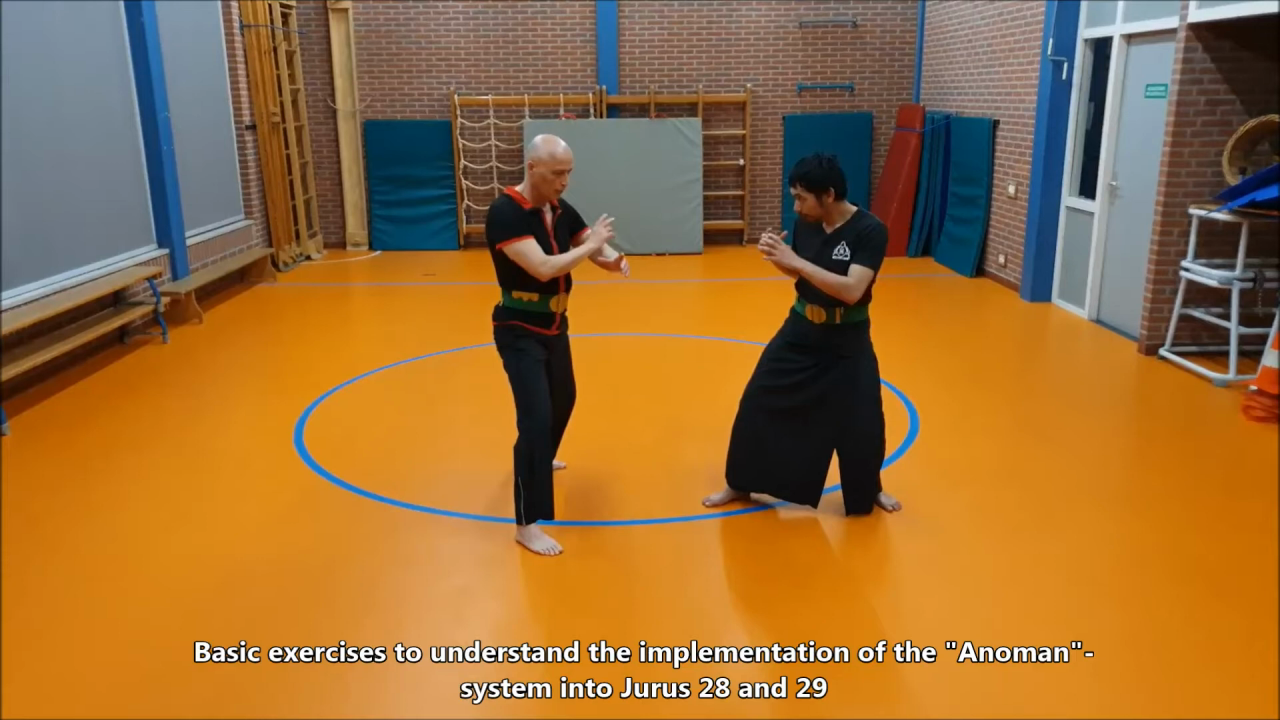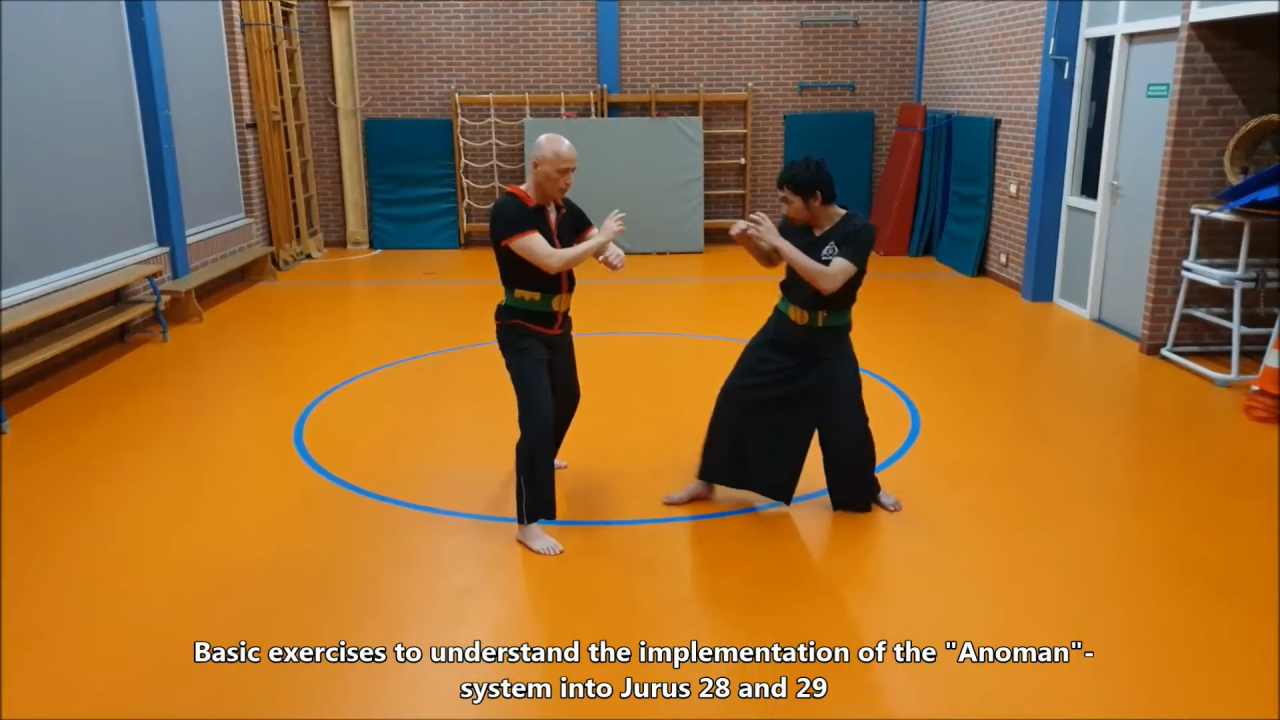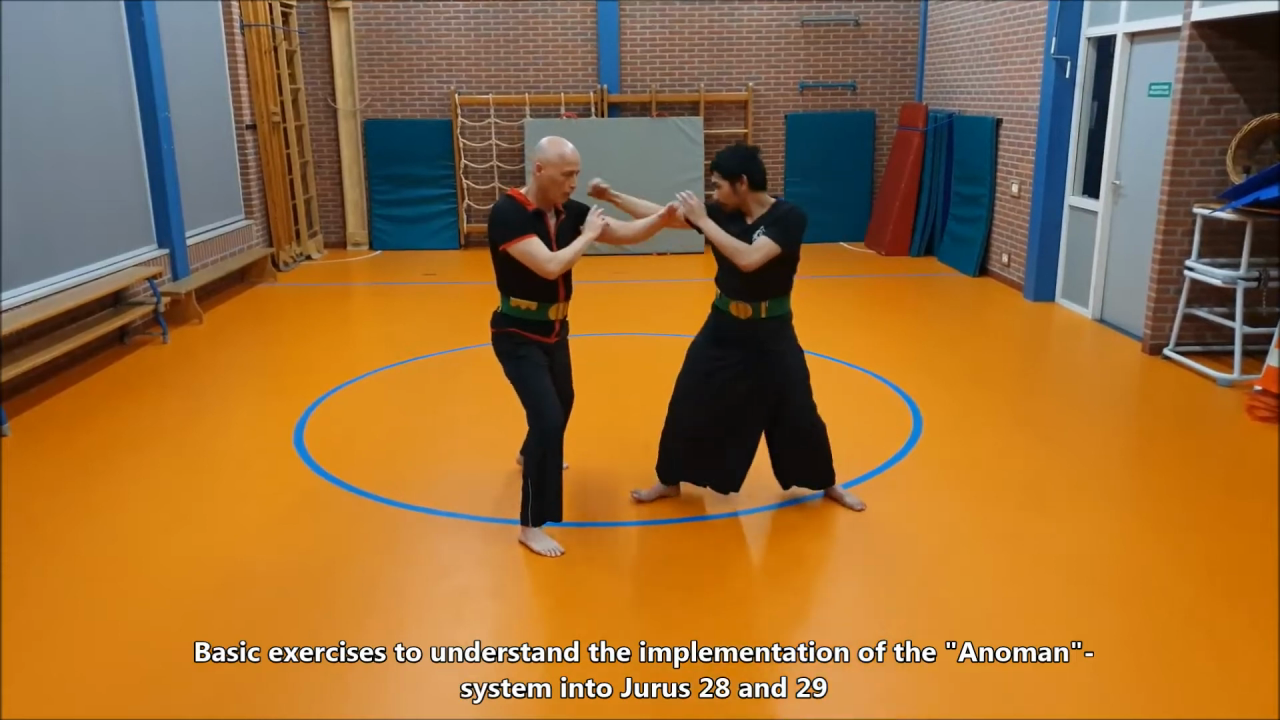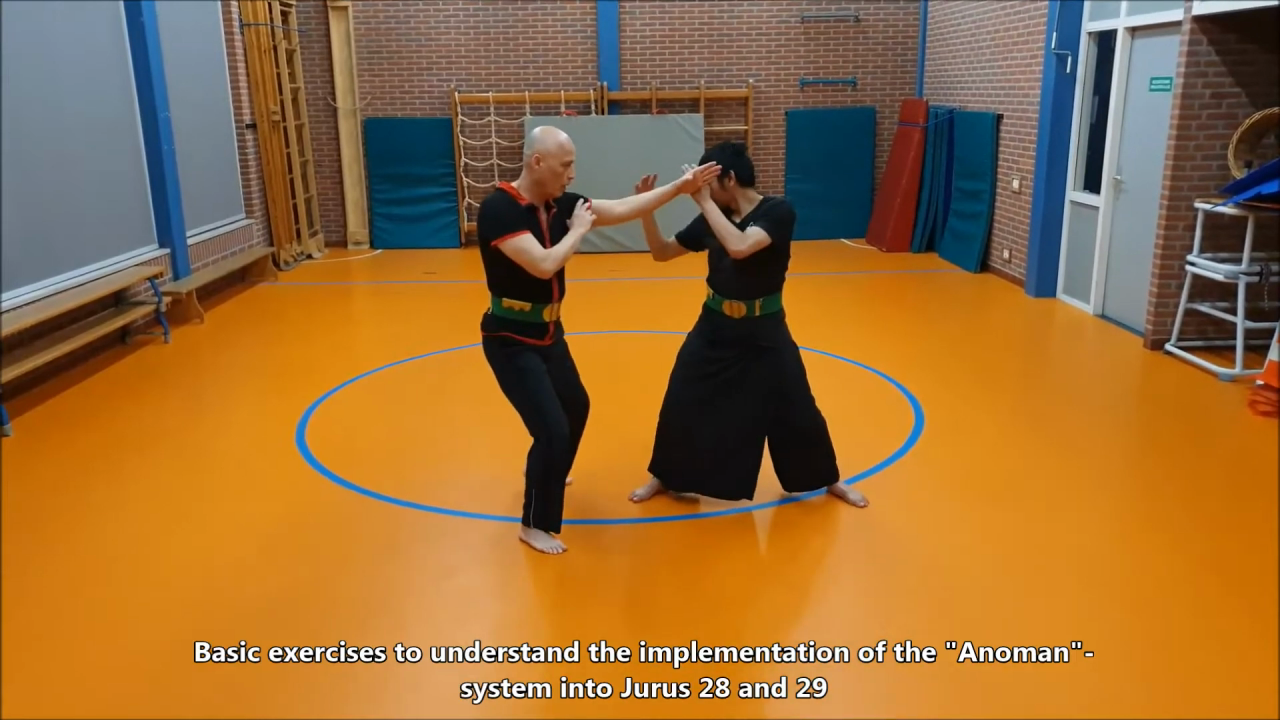
dt=0.4s
person 1, frame 1
left shoulder: (560, 209)
right shoulder: (505, 213)
left elbow: (593, 248)
right elbow: (543, 267)
left wrist: (613, 259)
right wrist: (592, 245)
left hip: (554, 325)
right hip: (519, 330)
left knee: (562, 400)
right knee: (536, 417)
left ankle: (538, 458)
right ankle: (528, 523)
person 1, frame 2
left shoulder: (566, 208)
right shoulder: (509, 210)
left elbow: (603, 246)
right elbow: (551, 260)
left wrist: (614, 253)
right wrist: (601, 238)
left hip: (557, 324)
right hip: (522, 329)
left knee: (565, 400)
right knee: (538, 415)
left ankle: (539, 458)
right ankle: (528, 524)
person 1, frame 3
left shoulder: (569, 210)
right shoulder: (507, 214)
left elbow: (625, 232)
right elbow: (549, 265)
left wrist: (660, 218)
right wrist: (587, 234)
left hip: (553, 330)
right hip: (517, 335)
left knee: (559, 405)
right knee: (548, 418)
left ankle: (531, 456)
right ankle: (532, 525)
person 1, frame 4
left shoulder: (560, 204)
right shoulder: (498, 209)
left elbow: (623, 209)
right elbow: (543, 265)
left wrist: (680, 187)
right wrist: (578, 230)
left hip: (548, 333)
right hip: (510, 340)
left knee: (575, 408)
right knee: (552, 429)
left ankle: (543, 470)
right ankle: (534, 525)
person 2, frame 1
left shoulder: (869, 231)
right shoulder: (806, 223)
left elbow: (852, 290)
left wrist: (795, 260)
right wrist: (779, 255)
left hip: (847, 341)
right hip: (800, 330)
left knee: (862, 422)
right knee: (758, 404)
left ankle: (869, 489)
right ankle: (739, 485)
person 2, frame 2
left shoulder: (858, 232)
right shoulder: (795, 224)
left elbow: (829, 281)
right elbow: (771, 261)
left wrist: (779, 241)
right wrist: (749, 241)
left hip: (828, 342)
right hip: (782, 330)
left knee: (847, 423)
right knee: (735, 400)
left ankle: (865, 489)
right ankle: (706, 482)
person 2, frame 3
left shoulder: (789, 217)
right shoulder: (724, 213)
left elbow: (748, 259)
right elbow: (664, 215)
left wrist: (703, 221)
right wrist: (612, 197)
left hip: (771, 333)
right hip: (723, 328)
left knee: (798, 412)
right knee: (688, 406)
left ankle: (828, 484)
right ankle: (668, 481)
person 2, frame 4
left shoulder: (779, 212)
right shoulder: (712, 217)
left elbow: (739, 247)
right elbow: (661, 252)
left wrist: (704, 202)
left hip: (764, 331)
right hip: (714, 328)
left knee: (797, 411)
right knee: (680, 405)
left ankle: (829, 481)
right ankle: (664, 477)
